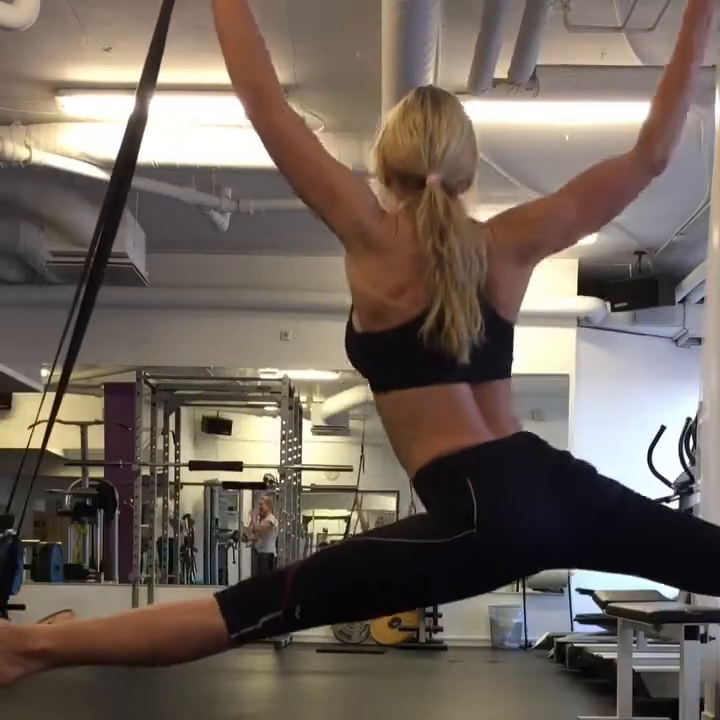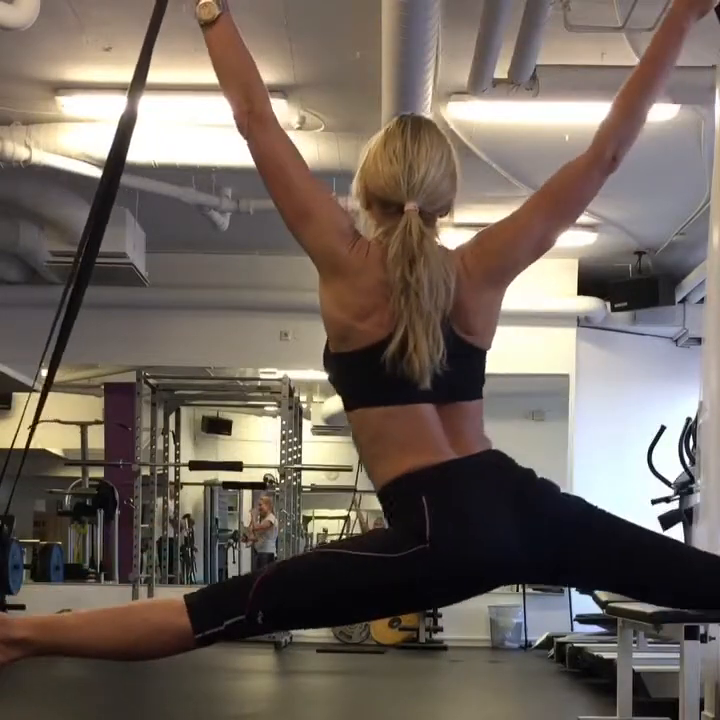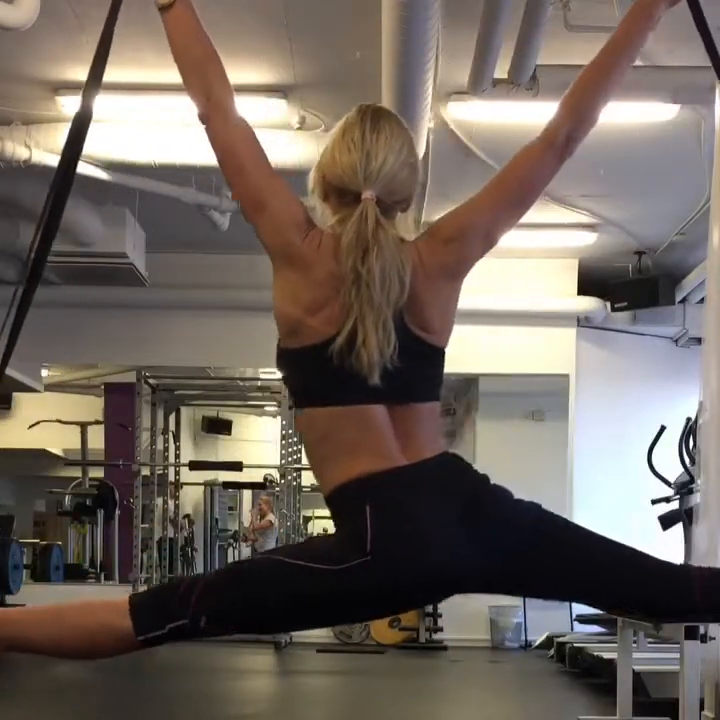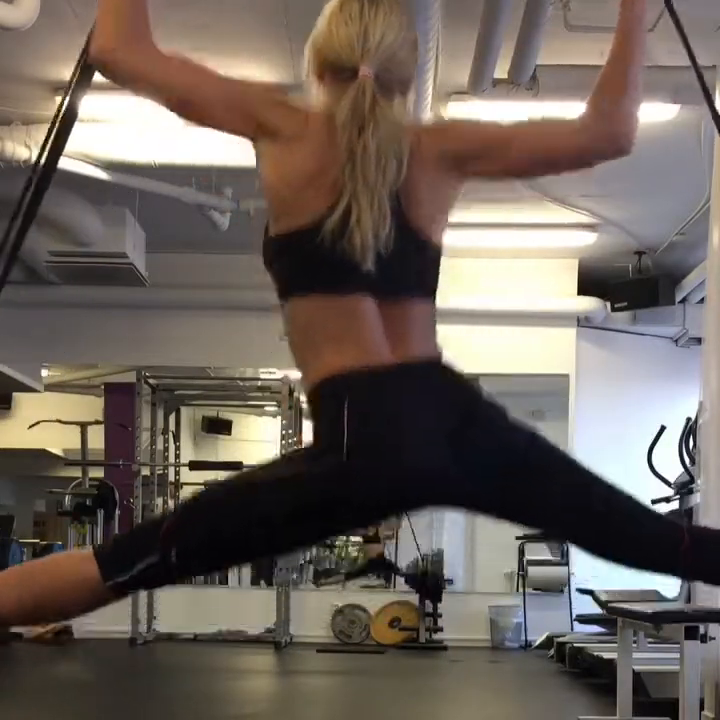
dt=0.5s
person 1, frame 1
left shoulder: (375, 242)
right shoulder: (510, 245)
left elbow: (265, 104)
right elbow: (650, 156)
left hip: (483, 512)
right hip: (563, 487)
left knee: (258, 608)
person 1, frame 2
left shoulder: (347, 266)
right shoulder: (481, 271)
left elbow: (255, 121)
right elbow: (604, 154)
left hip: (443, 531)
right hip: (526, 504)
left knee: (222, 611)
person 1, frame 3
left shoulder: (300, 256)
right shoulder: (440, 262)
left elbow: (217, 108)
right elbow: (560, 138)
left hip: (388, 539)
right hip: (475, 512)
left knee: (162, 616)
right knee: (672, 590)
person 1, frame 4
left shoulder: (282, 130)
right shoulder: (438, 150)
right elbow: (611, 132)
left hip: (361, 444)
right hip: (460, 426)
left knee: (140, 557)
right knee: (652, 538)
